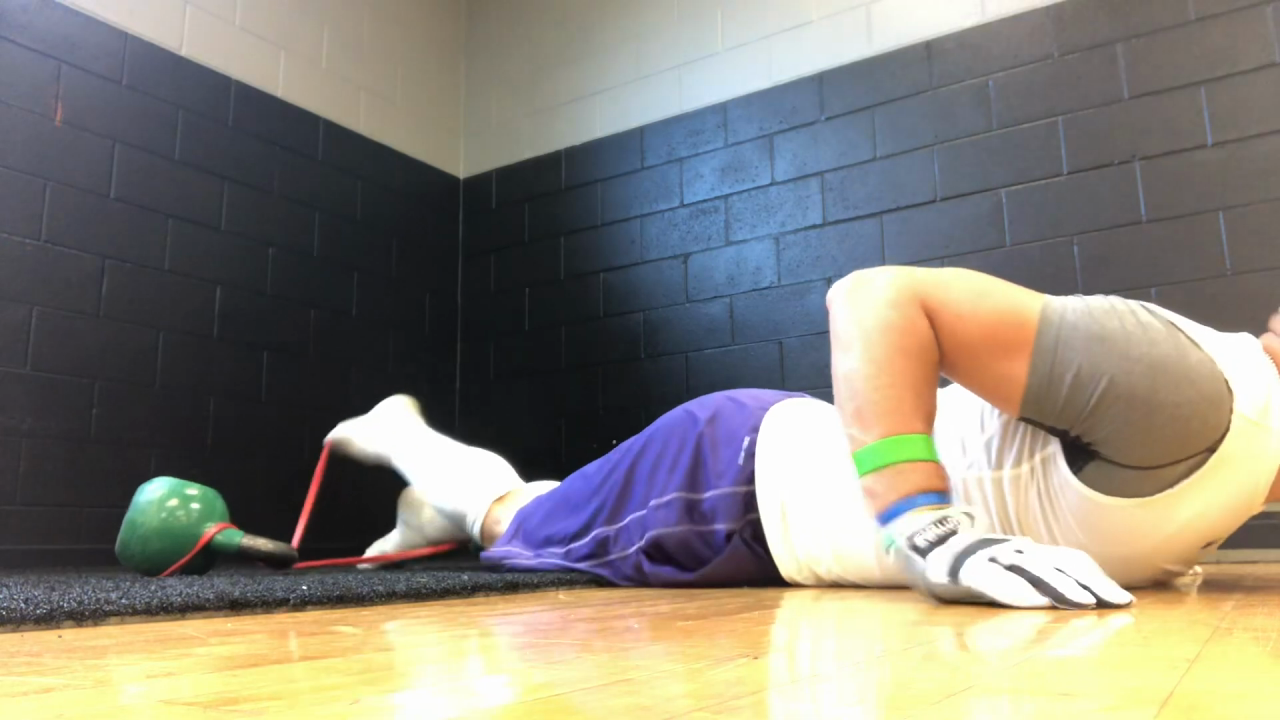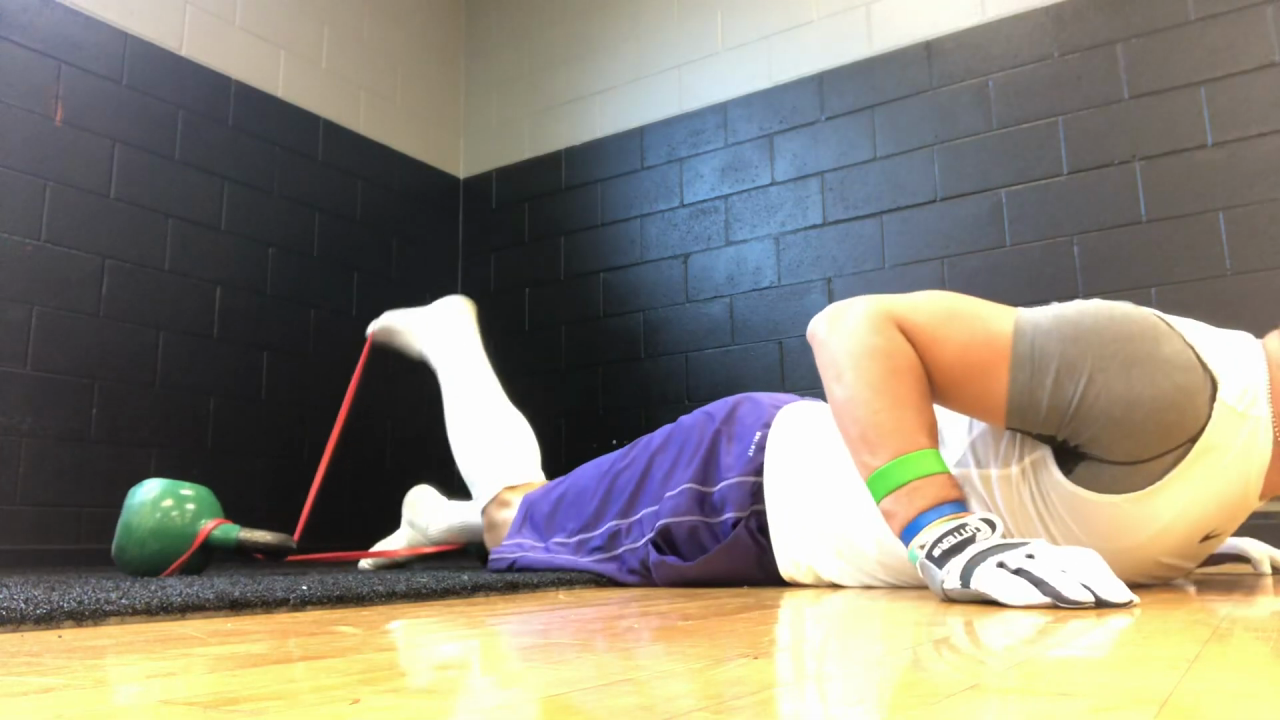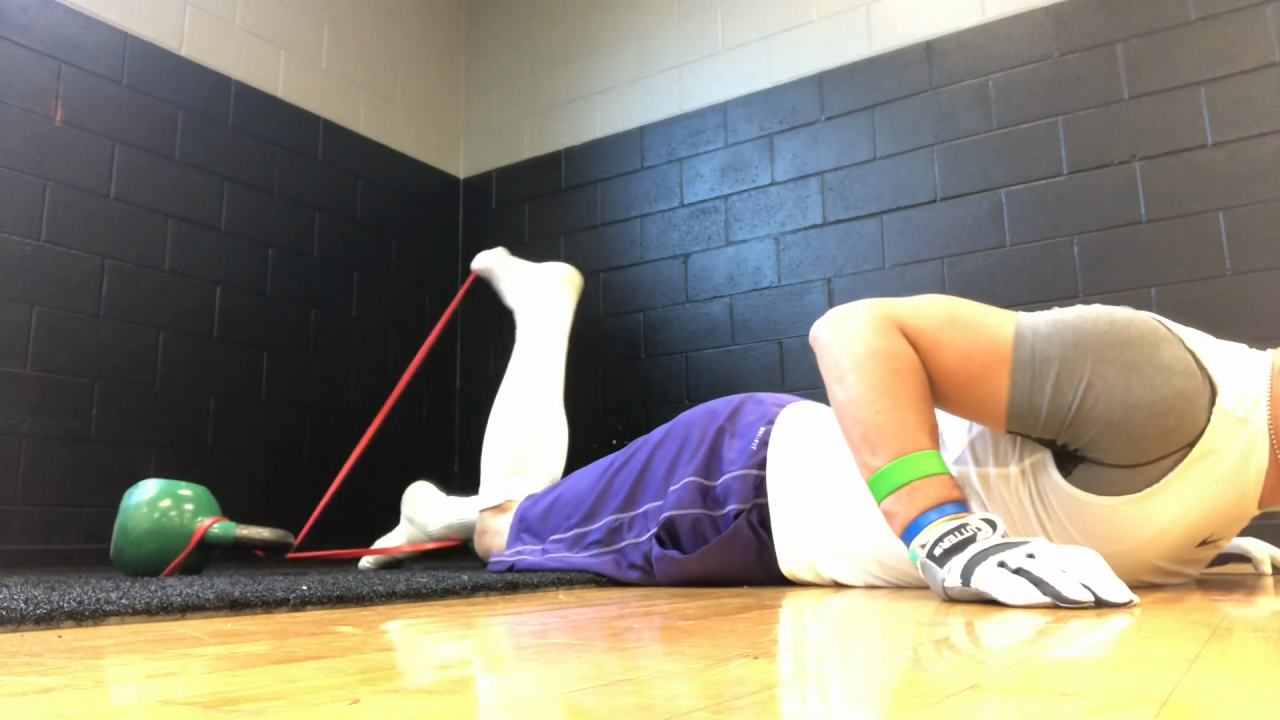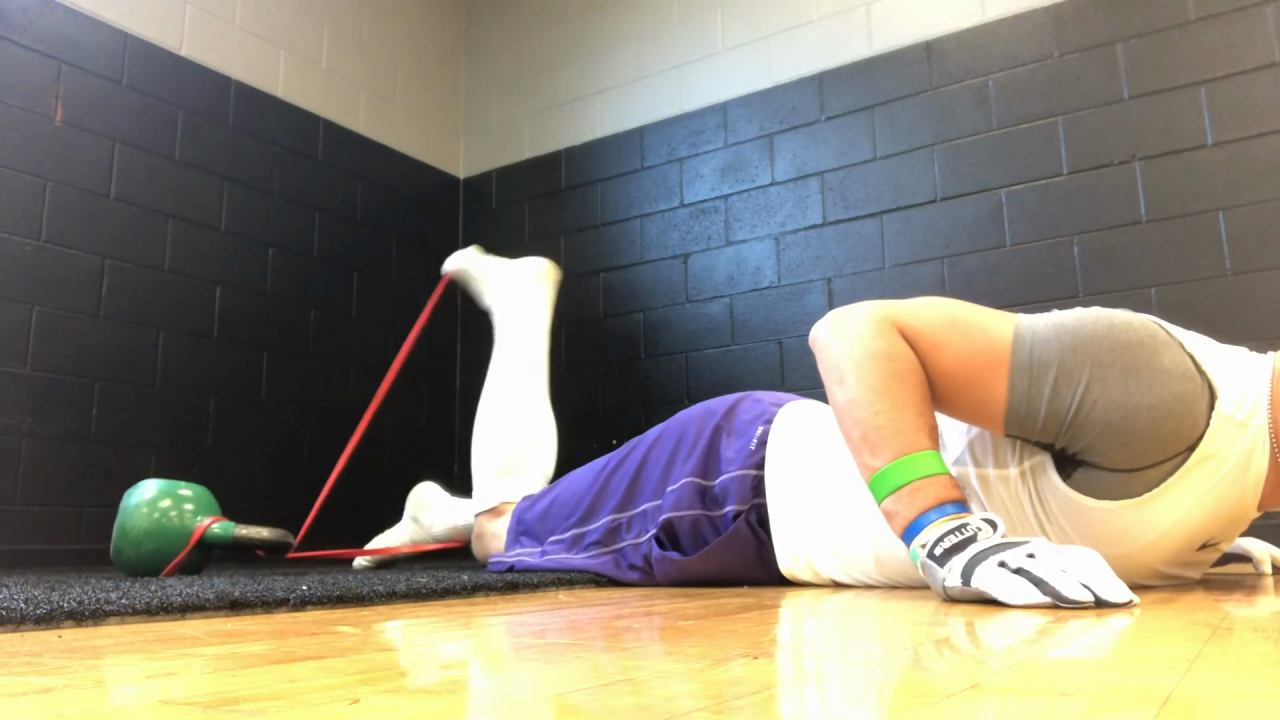
dt=0.4s
person 1, frame 1
right shoulder: (1181, 390)
right elbow: (877, 297)
left wrist: (1147, 532)
right wrist: (930, 528)
left hip: (787, 479)
right hip: (736, 483)
right knee: (510, 525)
left ankle: (435, 509)
right ankle: (402, 436)
person 1, frame 2
right shoulder: (1171, 383)
right elbow: (853, 325)
left wrist: (1184, 539)
right wrist: (950, 538)
left hip: (794, 489)
right hip: (744, 483)
right knee: (514, 519)
left ankle: (437, 514)
right ankle: (452, 335)
person 1, frame 3
right shoulder: (1170, 388)
right elbow: (856, 328)
left wrist: (1189, 535)
right wrist: (950, 537)
left hip: (796, 481)
right hip: (743, 481)
right knee: (508, 530)
left ankle: (437, 511)
right ankle: (548, 301)
person 1, frame 4
right shoulder: (1166, 393)
right elbow: (855, 331)
left wrist: (1192, 543)
right wrist: (953, 538)
left hip: (792, 480)
right hip: (737, 484)
right knee: (505, 537)
left ankle: (441, 511)
right ankle: (522, 294)
